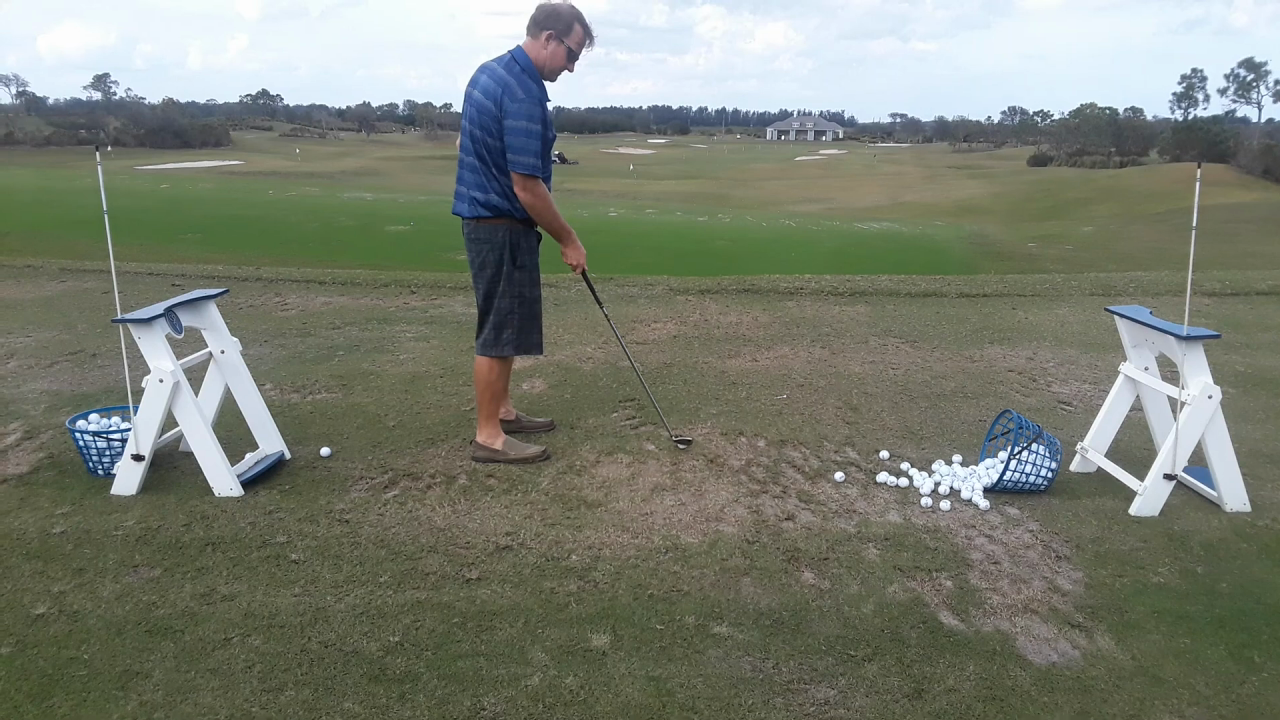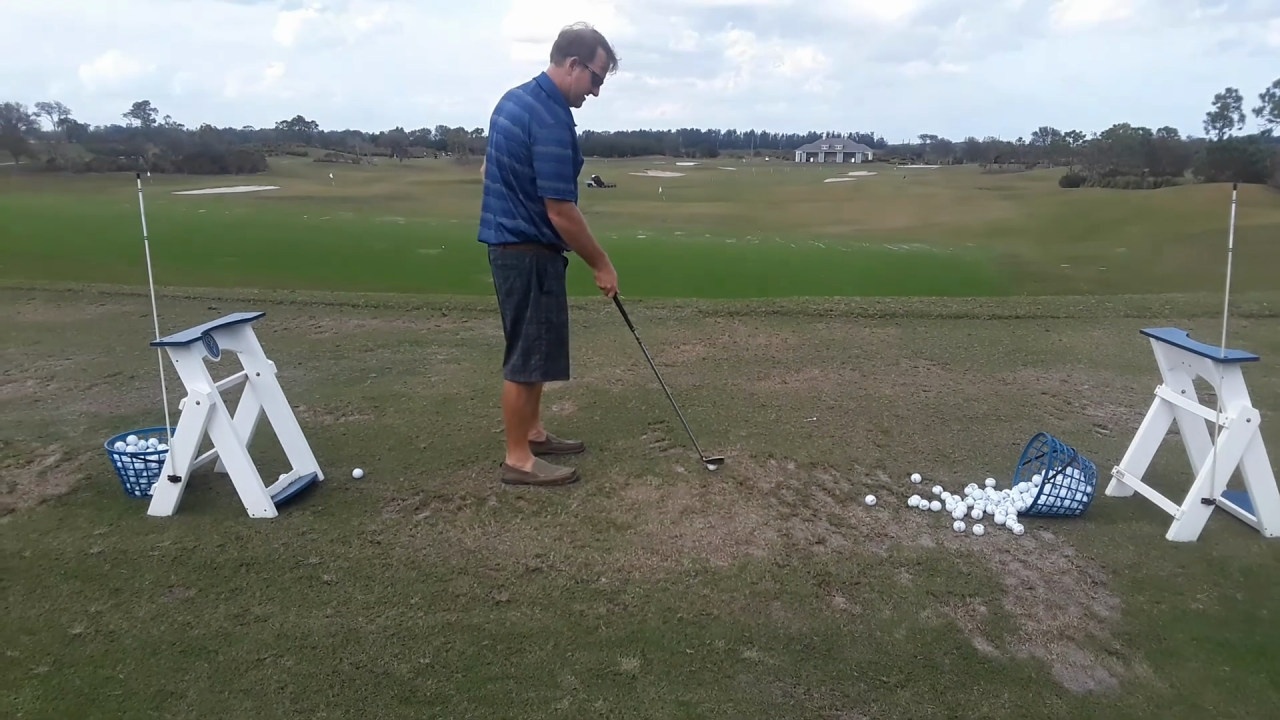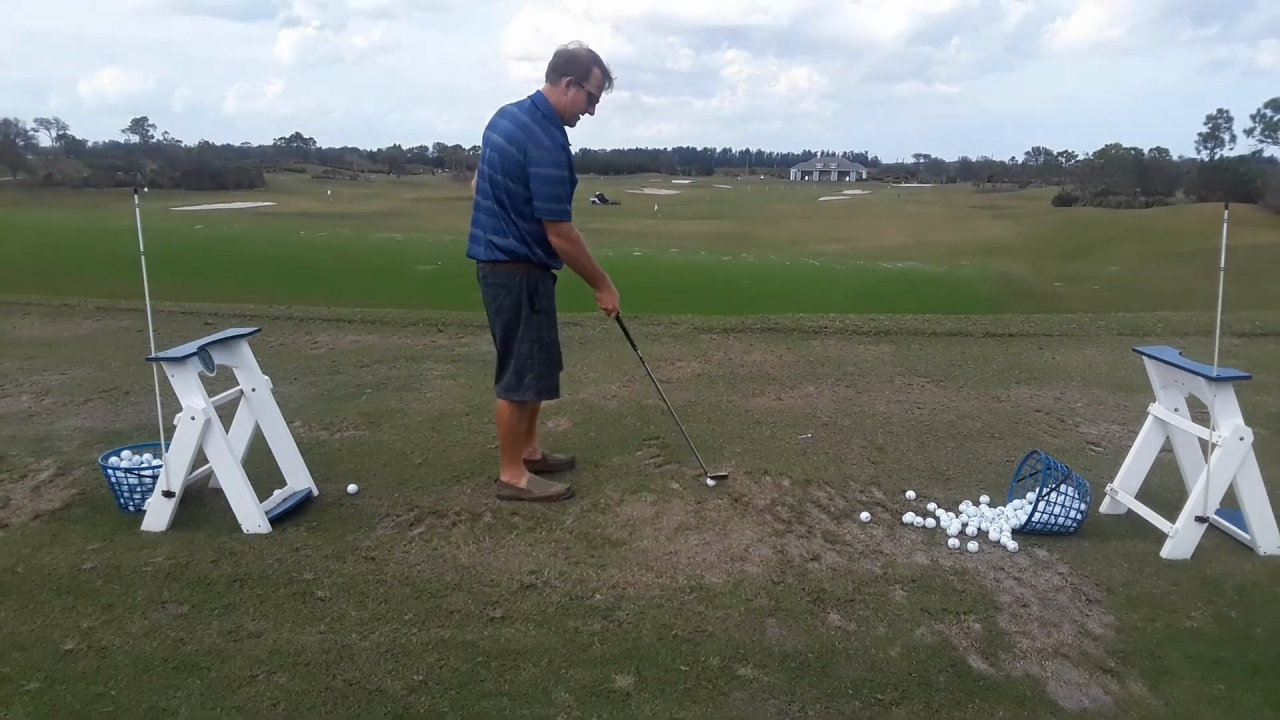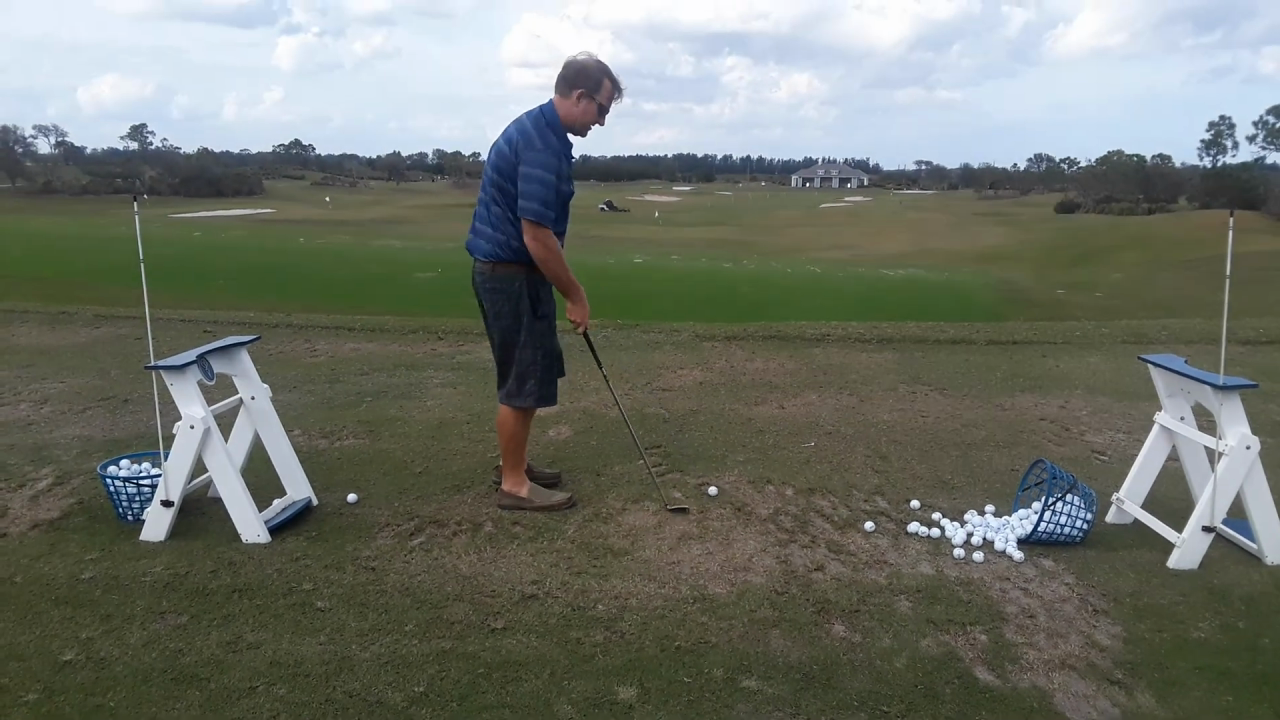
dt=0.4s
person 1, frame 1
left shoulder: (491, 71)
right shoulder: (523, 93)
left elbow: (477, 149)
right elbow: (527, 187)
right wrist: (568, 241)
left hip: (486, 216)
right hip: (503, 226)
left knee: (504, 326)
right knee: (499, 331)
left ankle: (502, 410)
right ankle: (488, 436)
person 1, frame 2
left shoulder: (515, 99)
right shoulder: (551, 120)
left elbow: (492, 172)
right elbow: (561, 212)
right wrist: (600, 264)
left hip: (511, 242)
right hip: (529, 251)
left knee: (533, 349)
right knee: (528, 355)
left ankle: (533, 433)
right ankle: (517, 459)
person 1, frame 3
left shoulder: (506, 115)
right shoulder: (546, 142)
left elbow: (479, 185)
right elbow: (560, 234)
right wrist: (602, 285)
left hip: (499, 260)
right hip: (519, 271)
left knee: (533, 364)
right knee: (520, 373)
left ankle: (528, 450)
right ankle: (512, 475)
person 1, frame 4
left shoulder: (532, 125)
right shoulder: (544, 145)
right elbow: (538, 237)
right wrist: (575, 296)
left hip: (504, 268)
right hip: (513, 275)
left knee: (534, 372)
right knee: (523, 380)
left ankle: (514, 462)
right ankle: (513, 484)
